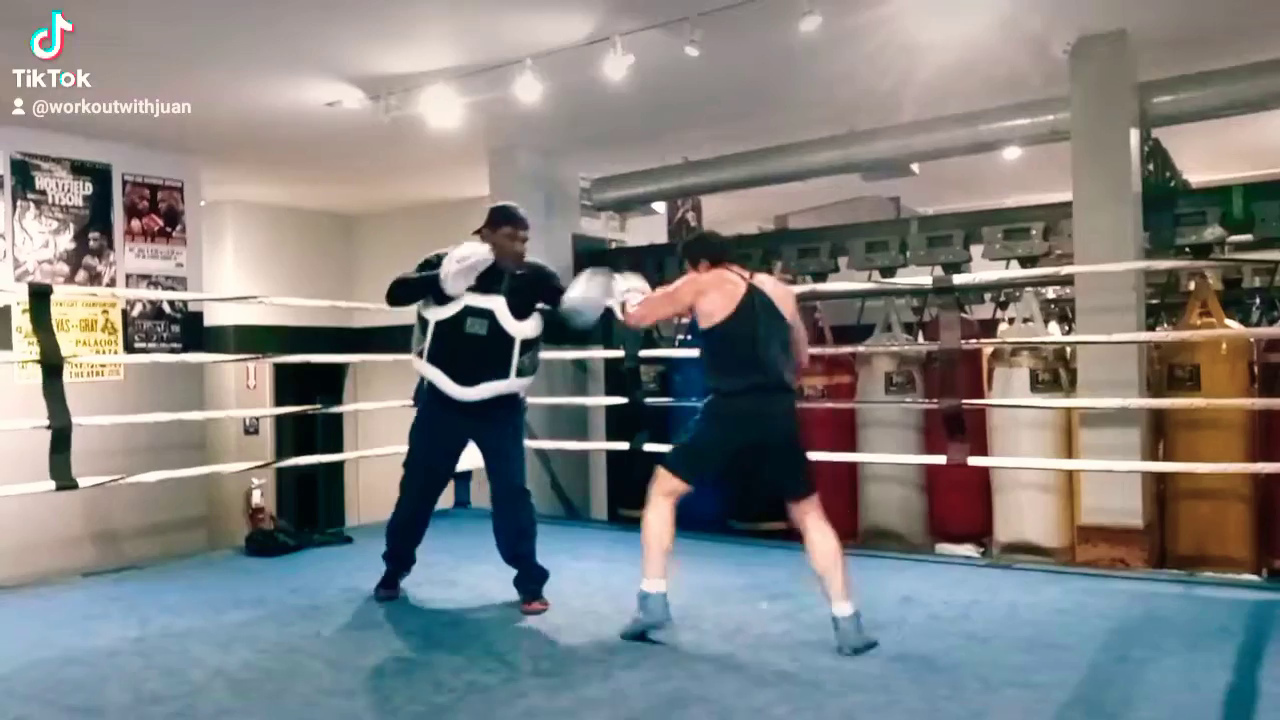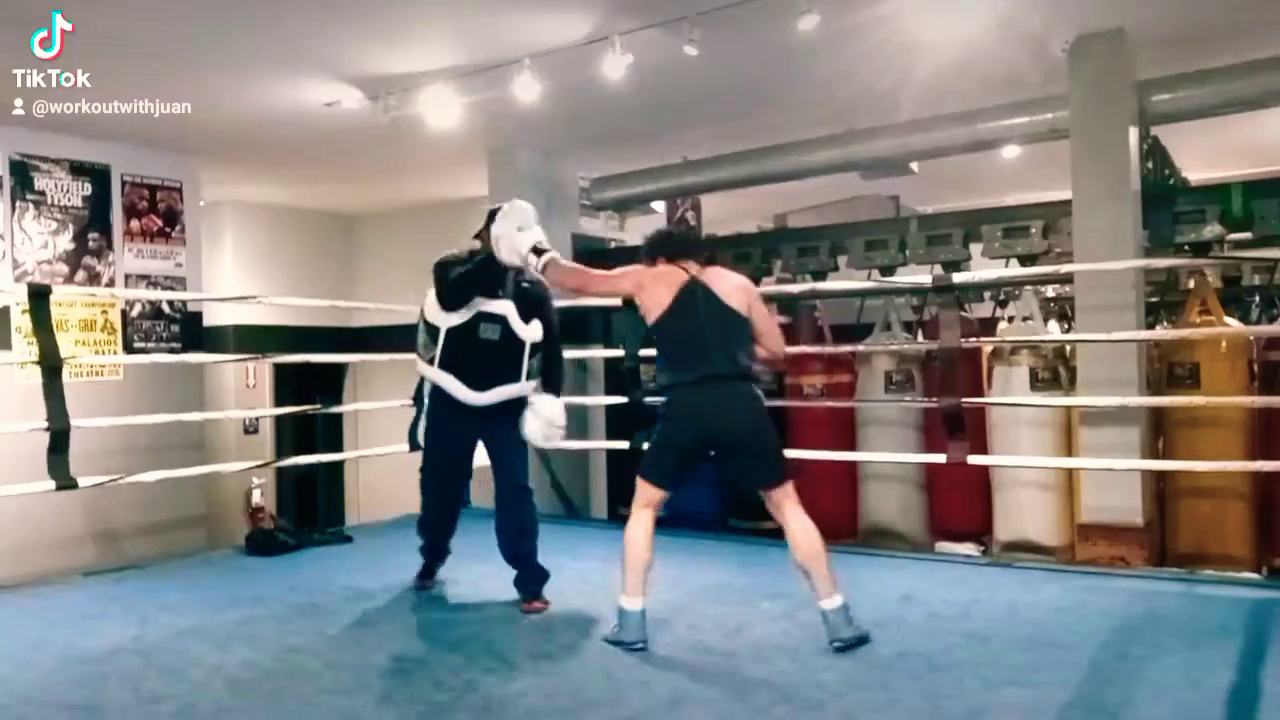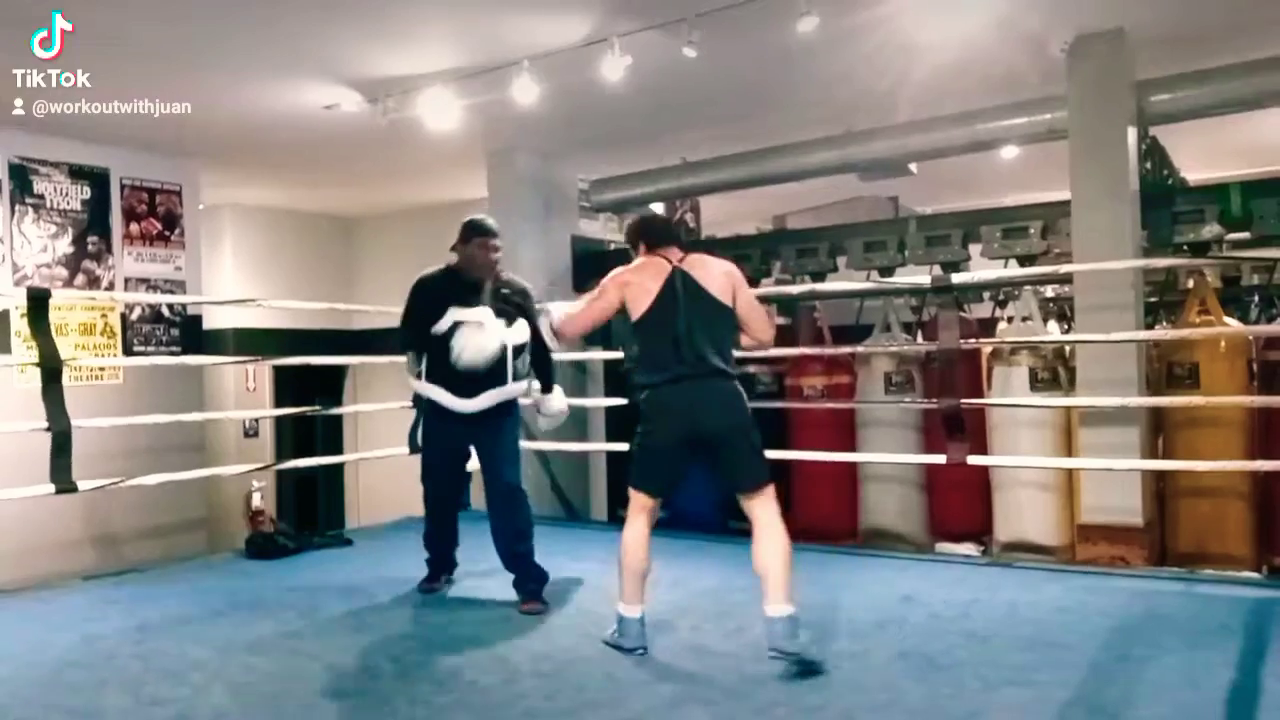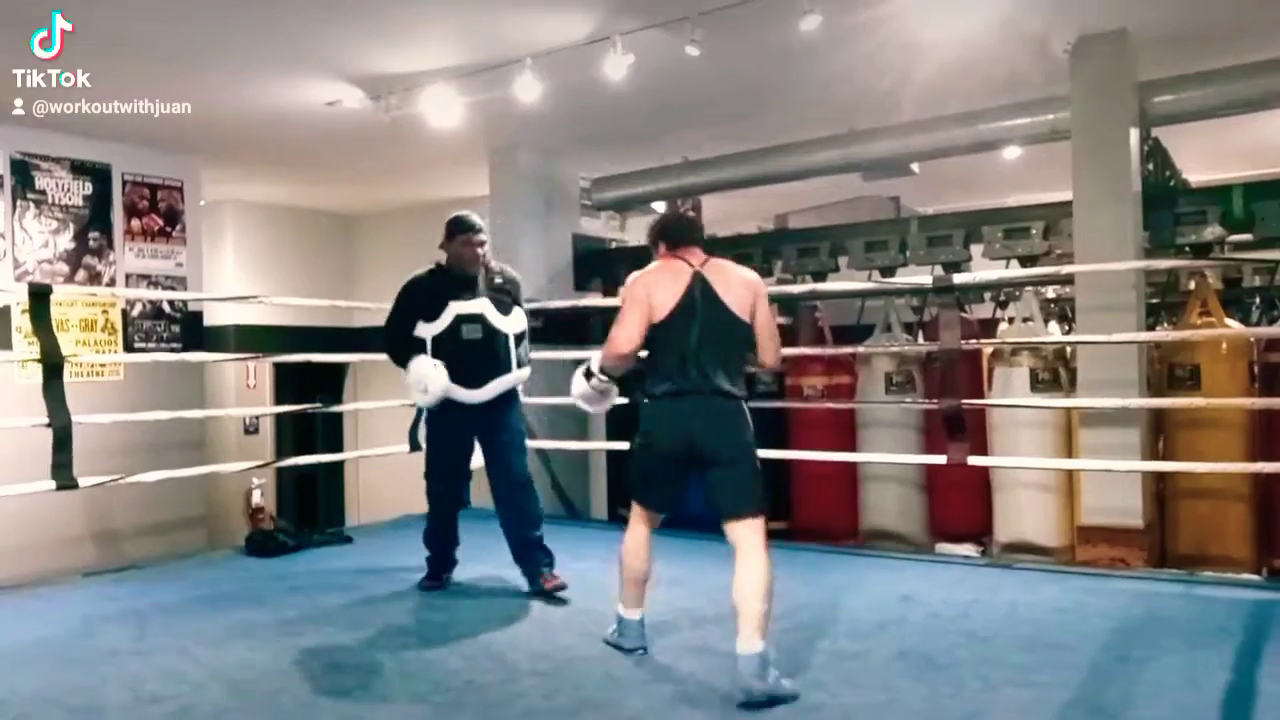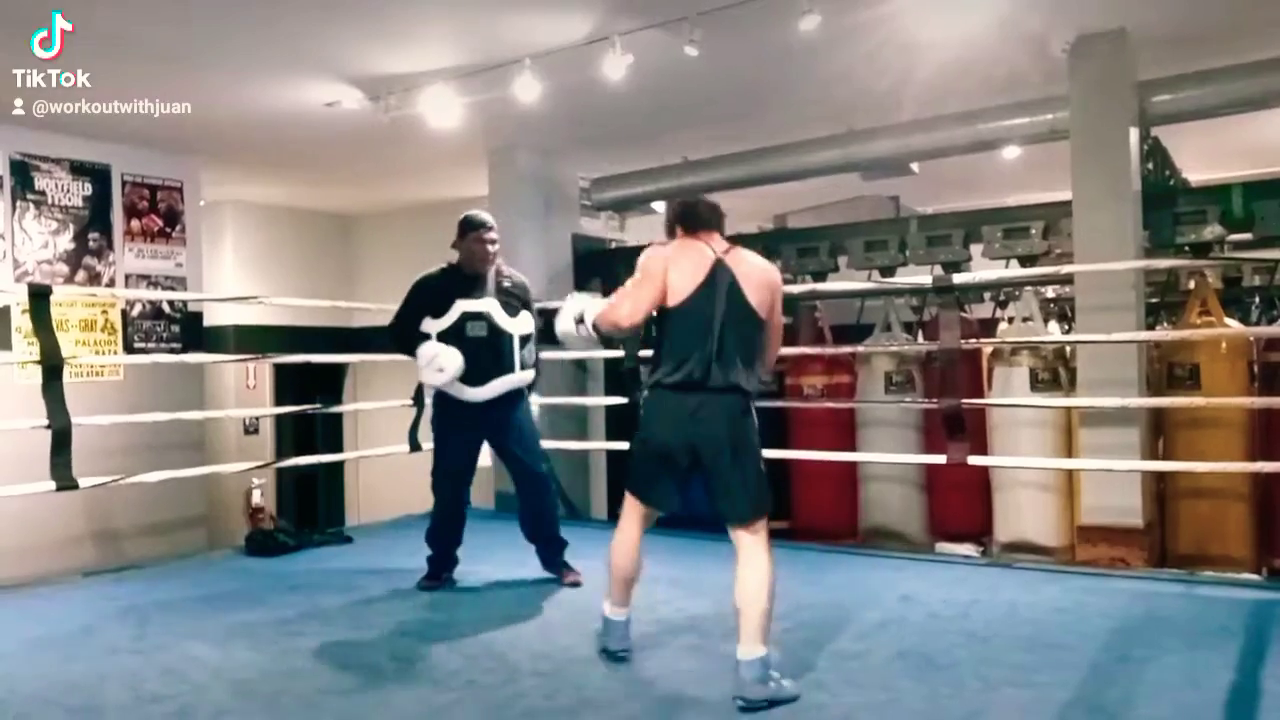
dt=0.2s
person 1, frame 1
left shoulder: (702, 285)
right shoulder: (779, 290)
left elbow: (637, 317)
right elbow: (800, 361)
left wrist: (626, 298)
left hip: (732, 411)
right hip: (777, 412)
left knee: (661, 494)
right knee: (809, 517)
left ankle: (652, 608)
right ankle: (848, 625)
person 1, frame 2
left shoulder: (651, 279)
right shoulder: (736, 283)
left elbow: (576, 280)
right elbow: (776, 350)
left wrist: (534, 256)
left hip: (686, 407)
right hip: (741, 404)
left knee: (644, 508)
right knee: (787, 507)
left ankle: (630, 621)
right ankle: (837, 618)
person 1, frame 3
left shoulder: (630, 277)
right shoulder: (722, 270)
left elbow: (571, 327)
right elbow: (763, 335)
left wrist: (553, 320)
left hip: (665, 407)
right hip: (722, 400)
left knee: (639, 515)
right knee: (764, 511)
left ankle: (629, 627)
right ankle: (783, 628)
person 1, frame 4
left shoulder: (647, 280)
right shoulder: (746, 280)
left elbow: (622, 349)
right elbow: (770, 357)
left wrist: (595, 375)
left hip: (664, 416)
right hip: (723, 417)
left knee: (641, 521)
right knee: (749, 541)
left ankle: (630, 628)
right ankle: (752, 666)
person 1, frame 5
left shoulder: (663, 257)
right shoulder: (765, 272)
left elbow: (625, 316)
right elbow: (768, 358)
left wrist: (586, 319)
left hip: (668, 408)
right hip: (730, 413)
left knee: (635, 515)
right knee: (752, 541)
left ankle: (616, 628)
right ankle: (753, 672)
person 2, frame 1
left shoulder: (530, 277)
right shoulder: (444, 263)
left elbow: (569, 299)
right elbow: (396, 294)
left wrist: (589, 299)
right wrist: (443, 281)
left hip: (500, 406)
right hip: (441, 400)
left knee: (511, 491)
right knee: (418, 485)
left ankle: (530, 583)
right ankle: (394, 569)
person 2, frame 2
left shoulder: (532, 287)
right shoulder: (454, 267)
left elbow: (550, 345)
right elbow: (450, 290)
left wrist: (551, 397)
right wrist: (498, 257)
left hip: (506, 407)
right hip: (449, 402)
left knee: (514, 491)
right knee: (439, 485)
left ankle: (530, 582)
right ankle: (433, 557)
person 2, frame 3
left shoulder: (515, 291)
right shoulder: (431, 287)
left elbow: (537, 341)
right elbow: (410, 334)
left wrist: (549, 390)
right wrist: (455, 344)
left hip: (497, 410)
right hip: (441, 410)
left knee: (507, 492)
right knee: (440, 492)
left ankle: (529, 583)
right ankle: (440, 566)
person 2, frame 4
left shoulder: (506, 281)
right shoulder: (422, 288)
left elbow: (521, 332)
right elbow: (393, 336)
left wrist: (521, 375)
right wrist: (414, 363)
left hip: (500, 402)
right hip: (447, 407)
left knee: (515, 481)
right knee: (444, 487)
left ankle: (538, 567)
right ankle: (440, 565)
person 2, frame 5
left shoulder: (516, 285)
right shoulder: (432, 286)
left elbow: (530, 340)
right elbow: (399, 331)
left wrist: (526, 387)
right wrist: (423, 351)
left hip: (508, 401)
right hip: (454, 405)
left knee: (535, 475)
right knee: (449, 486)
left ankle: (554, 557)
right ankle: (441, 565)
